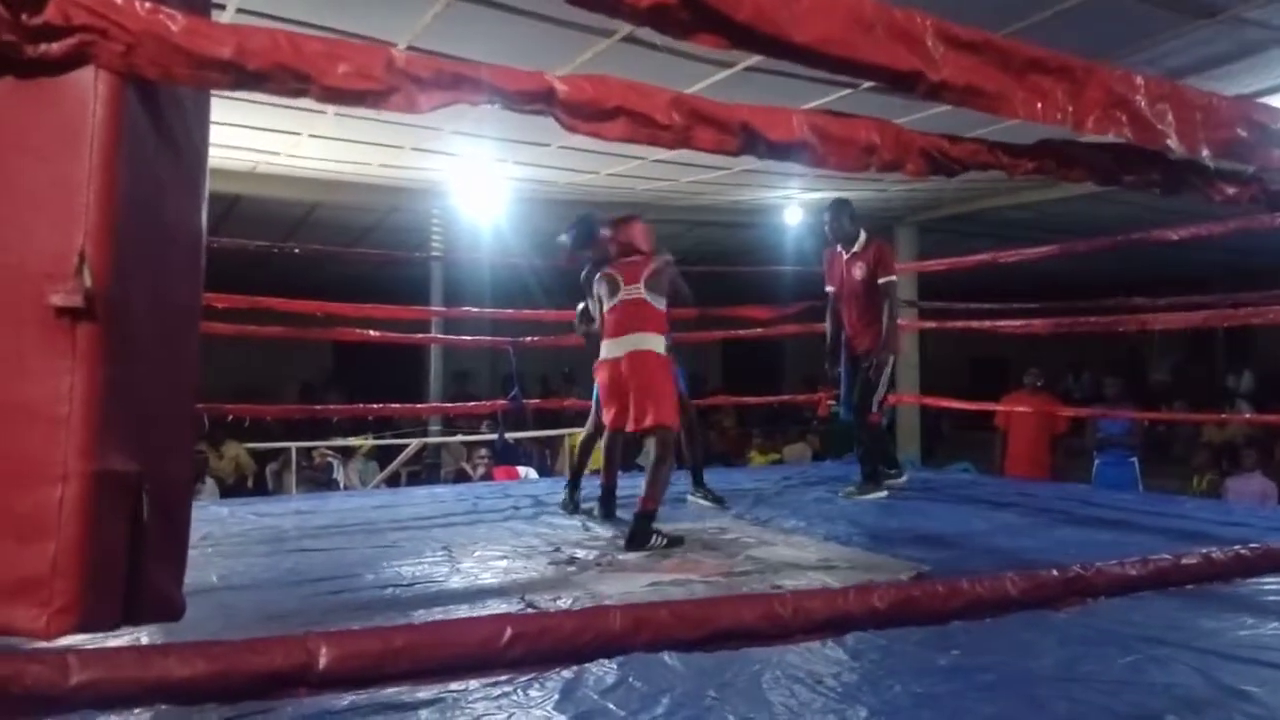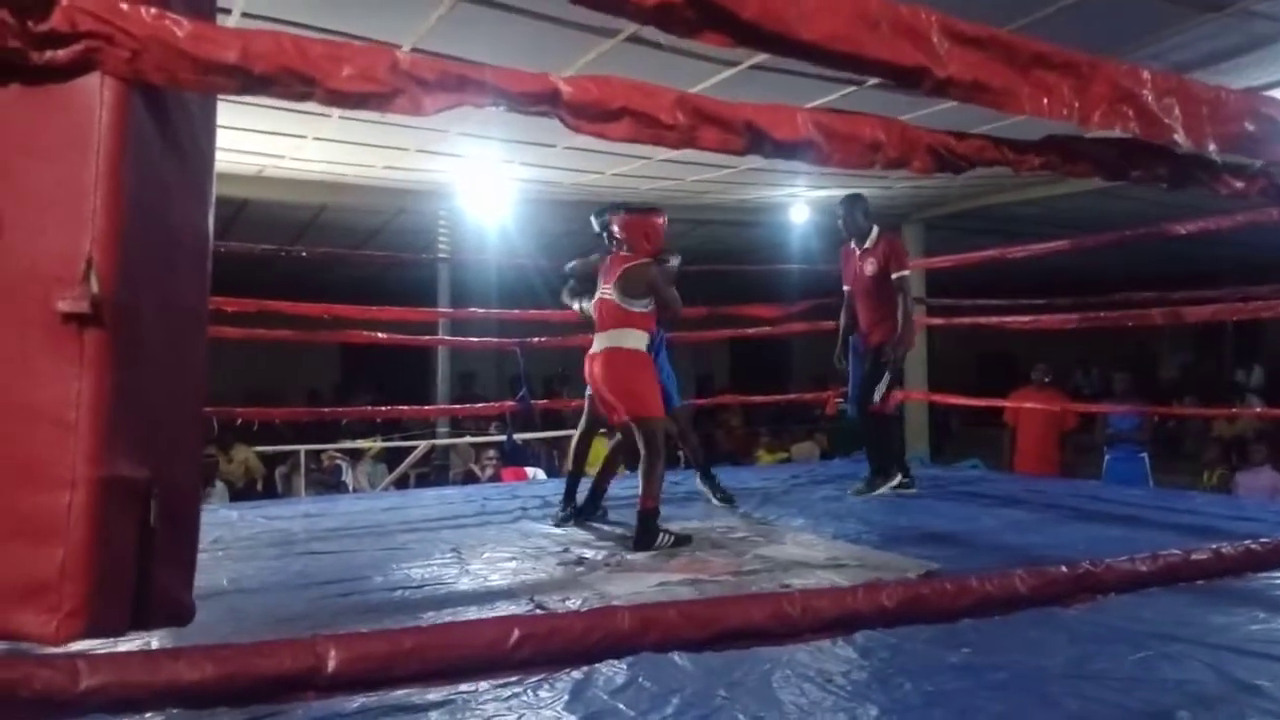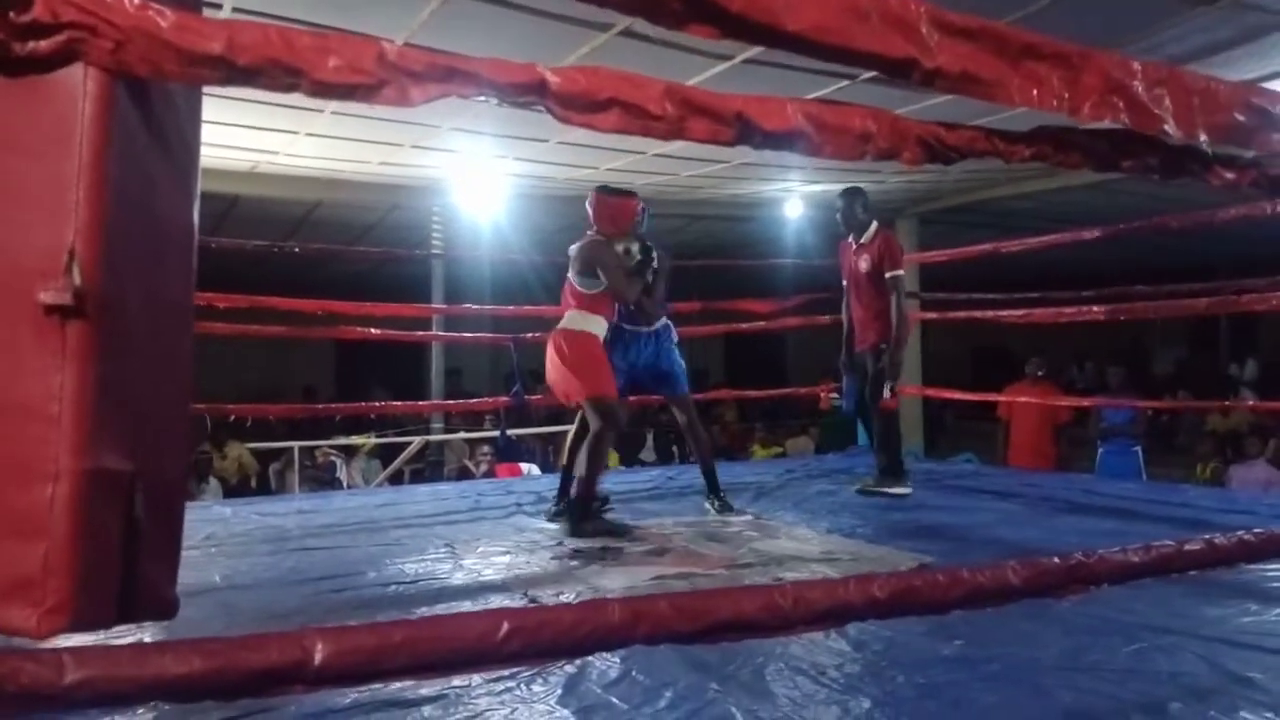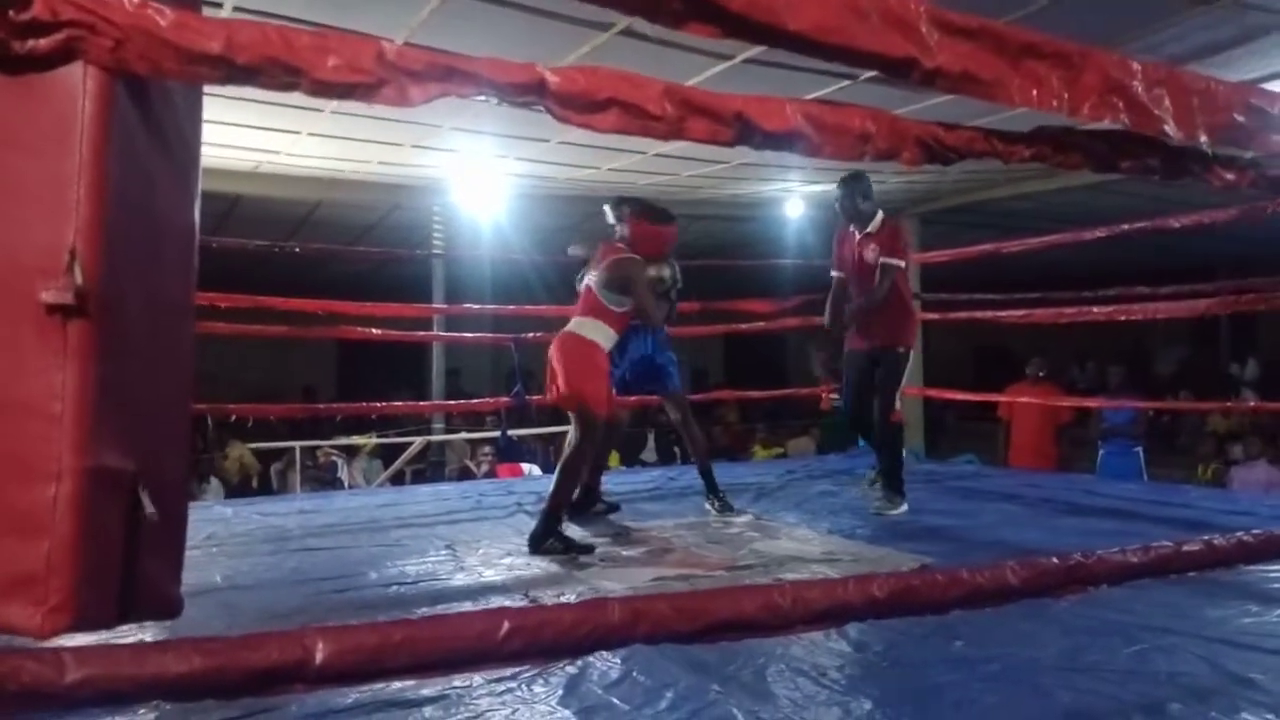
dt=0.3s
person 1, frame 1
left shoulder: (602, 279)
right shoulder: (662, 267)
right elbow: (685, 297)
left wrist: (583, 314)
left hip: (610, 364)
right hip: (648, 362)
left knee: (613, 430)
right knee: (664, 446)
left ankle: (607, 502)
right ankle: (642, 529)
person 1, frame 2
left shoulder: (606, 265)
right shoulder: (647, 271)
left elbow: (571, 295)
right elbow: (674, 310)
left wrist: (581, 302)
right wrist: (663, 283)
left hip: (599, 359)
right hip: (625, 359)
left knee: (589, 431)
right knee: (652, 442)
left ankle: (572, 503)
right ankle: (647, 529)
person 1, frame 3
left shoulder: (591, 245)
right shoulder: (600, 249)
right elbow: (626, 296)
right wrist: (641, 278)
left hip: (574, 341)
right hip: (577, 342)
left knee: (594, 419)
right knee: (608, 421)
left ankle: (582, 500)
right ankle: (581, 511)
person 1, frame 4
left shoulder: (608, 250)
right shoulder: (632, 267)
right elbow: (653, 318)
left hip: (574, 344)
right hip: (583, 349)
left knee: (597, 427)
right knee: (587, 436)
right ankle: (546, 529)
person 2, frame 1
left shoulder: (877, 250)
right shoulder: (831, 257)
left elbow: (890, 302)
left wrist: (884, 348)
right wrist: (831, 349)
left hip: (876, 347)
right hip: (852, 348)
left knee: (864, 409)
right knee: (855, 410)
left ankle: (872, 480)
right ankle: (890, 467)
person 2, frame 2
left shoulder: (889, 245)
right shoulder: (847, 253)
left elbow: (904, 297)
left wrist: (900, 342)
right wrist: (842, 343)
left hip: (890, 341)
right hip: (869, 341)
left knee: (867, 401)
right knee: (882, 405)
left ankle: (881, 472)
right ankle: (900, 474)
person 2, frame 3
left shoulder: (885, 242)
right shoulder: (846, 248)
left elbow: (897, 297)
left wrist: (896, 347)
right wrist: (846, 347)
left hip: (884, 340)
right hip: (862, 341)
left knee: (878, 398)
right knee: (864, 405)
left ankle: (892, 475)
right ankle: (888, 471)
person 2, frame 4
left shoulder: (892, 232)
right shoulder: (842, 237)
left elbow: (881, 290)
right elbow: (839, 291)
left wrist: (840, 326)
right wrist: (828, 332)
left hip: (895, 337)
right hip: (861, 338)
left knee: (886, 409)
right knee: (854, 408)
left ankle: (894, 490)
right ankle: (890, 458)
person 3, frame 1
right shoulder: (592, 276)
right elbow: (584, 325)
left knee: (686, 414)
right knee: (598, 425)
left ankle: (697, 485)
right ankle: (572, 489)
person 3, frame 2
left shoulder: (655, 261)
right shoulder: (600, 263)
right elbow: (571, 295)
left hip: (650, 348)
left knee: (679, 421)
left ankle: (707, 479)
right ankle: (569, 498)
person 3, frame 3
left shoulder: (654, 259)
left elbow: (652, 310)
left wrist: (639, 277)
left hip: (657, 339)
right hip: (621, 339)
left knee: (687, 414)
left ankle: (714, 491)
right ankle: (565, 493)
person 3, frame 4
left shoulder: (660, 263)
left elbow: (664, 317)
left wrist: (662, 292)
left hip: (650, 339)
right hip: (616, 337)
left knee: (681, 412)
left ankle: (712, 490)
right ankle: (589, 492)
